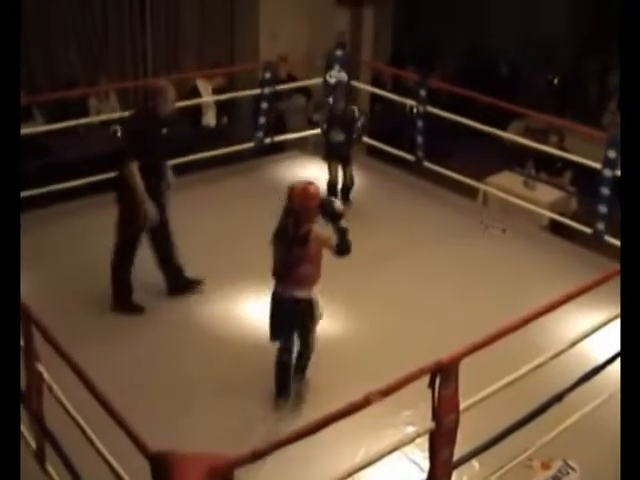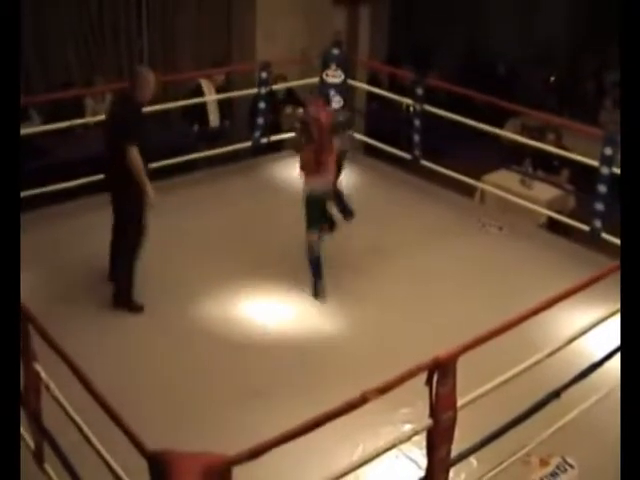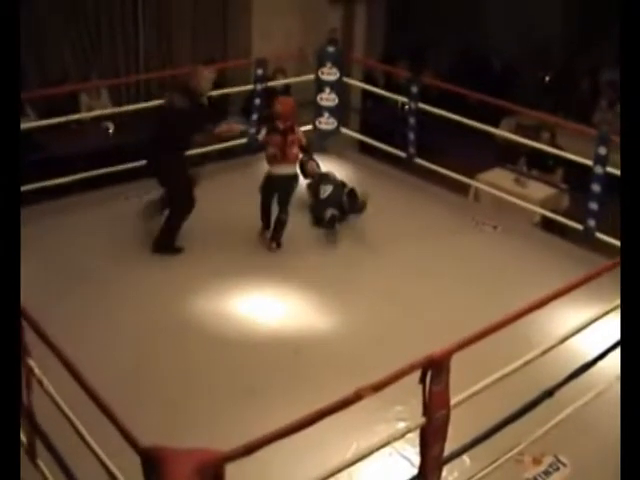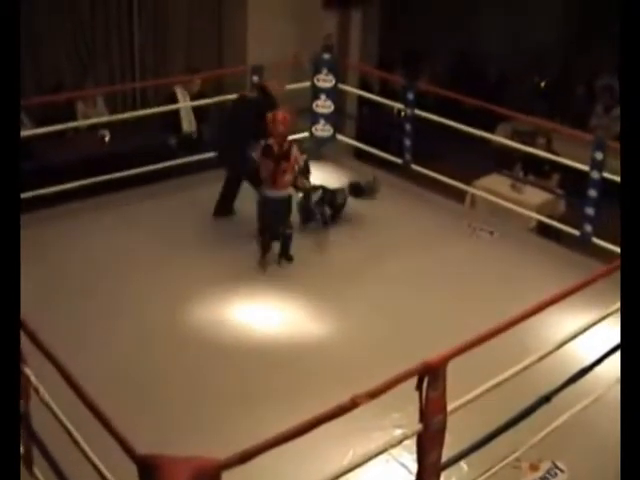
dt=0.7s
person 1, frame 1
left shoulder: (159, 119)
right shoulder: (137, 125)
right elbow: (131, 167)
left wrist: (166, 174)
right wrist: (145, 202)
left hip: (154, 188)
right hip: (134, 194)
left knee: (162, 236)
right knee: (127, 244)
left ankle: (177, 281)
right ankle: (121, 298)
person 1, frame 2
left shoulder: (122, 104)
right shoulder: (131, 113)
right elbow: (132, 153)
right wrist: (146, 185)
left hip: (115, 176)
right hip: (127, 180)
left knee: (122, 223)
right knee: (135, 232)
left ankle: (117, 270)
right ankle: (122, 294)
person 1, frame 3
left shoulder: (175, 96)
right shoulder: (195, 105)
right elbow: (216, 129)
left hip: (157, 155)
right hip: (170, 158)
left knee: (182, 187)
right knee: (185, 201)
left ankle: (158, 205)
right ankle: (163, 243)
person 1, frame 4
left shoulder: (247, 96)
right shoulder: (268, 101)
left hip: (226, 146)
right hip: (243, 149)
left knee: (235, 174)
left ankle: (222, 208)
person 2, frame 1
left shoulder: (283, 229)
right shoulder: (316, 234)
right elbow: (343, 249)
left wrist: (286, 215)
right wrist: (338, 221)
left hip: (280, 295)
right hip: (303, 298)
left knee: (284, 344)
right knee: (307, 340)
left ankle: (281, 393)
right ankle: (299, 375)
person 2, frame 2
left shoulder: (306, 141)
right shoulder: (329, 142)
left hip: (313, 191)
right hip: (326, 189)
left knee: (312, 236)
left ankle: (318, 281)
person 2, frame 3
left shoulder: (268, 129)
right shoulder: (295, 130)
right elbow: (306, 149)
left hip: (273, 175)
right hip: (290, 176)
left knee: (266, 200)
right knee: (283, 209)
left ankle: (266, 230)
right ankle: (275, 240)
person 2, frame 4
left shoulder: (264, 148)
right shoulder: (293, 149)
left hip: (267, 196)
right hip: (285, 196)
left knee: (265, 228)
right knee: (286, 226)
left ankle: (265, 255)
right ankle: (284, 255)
